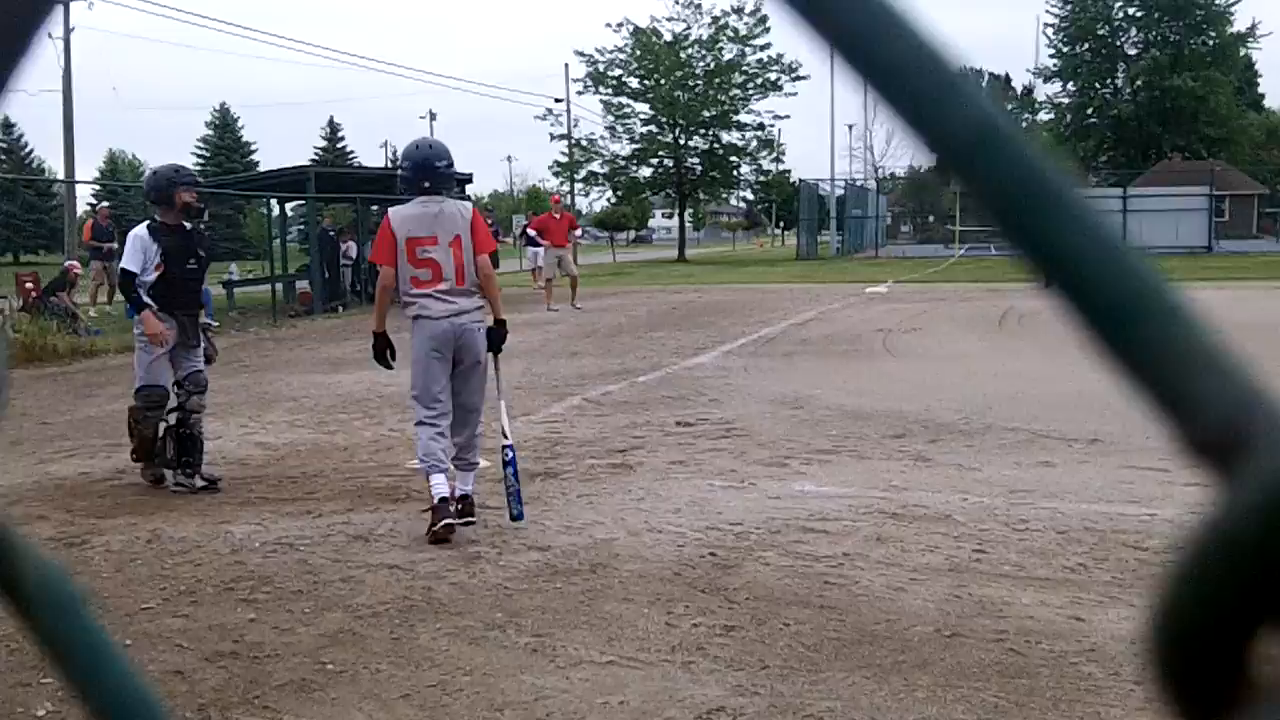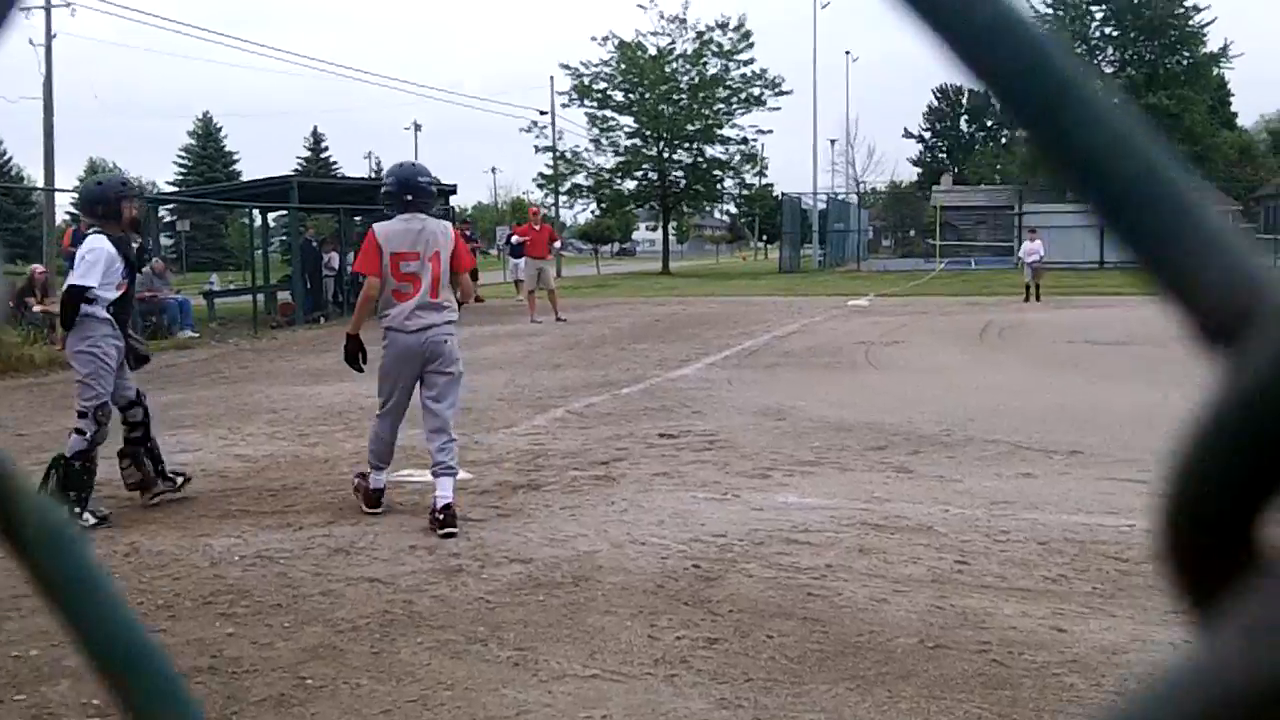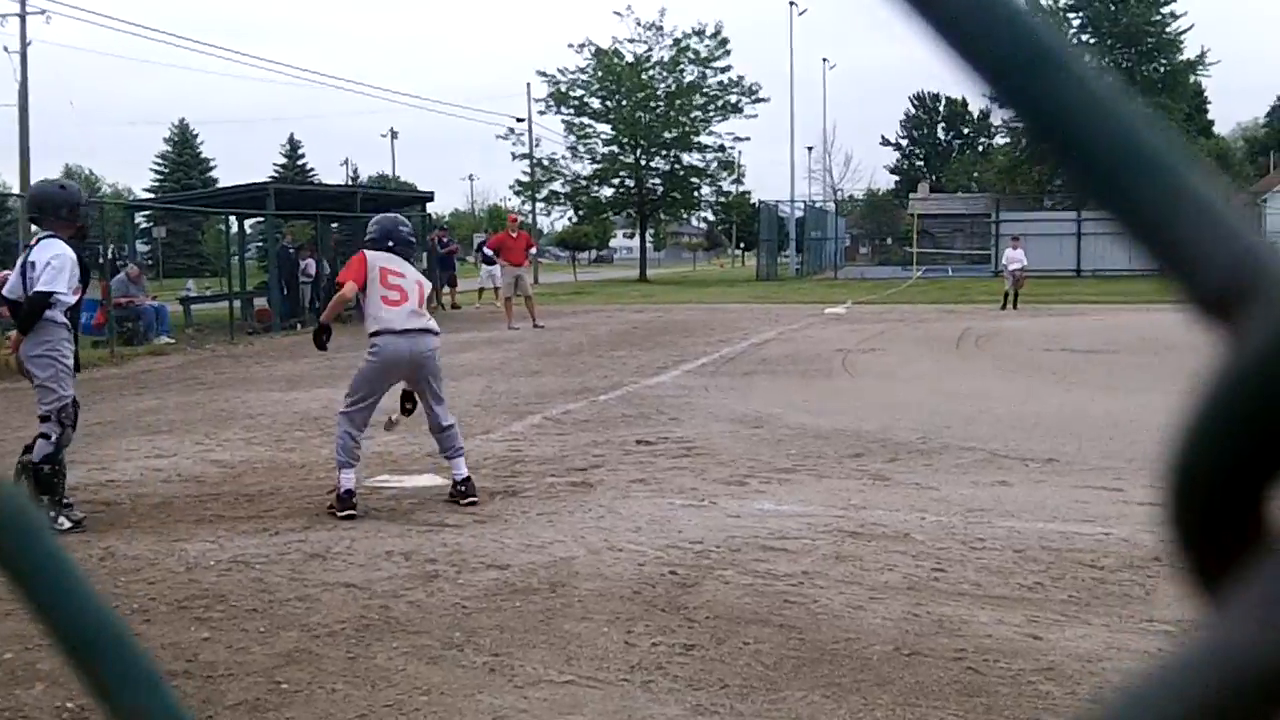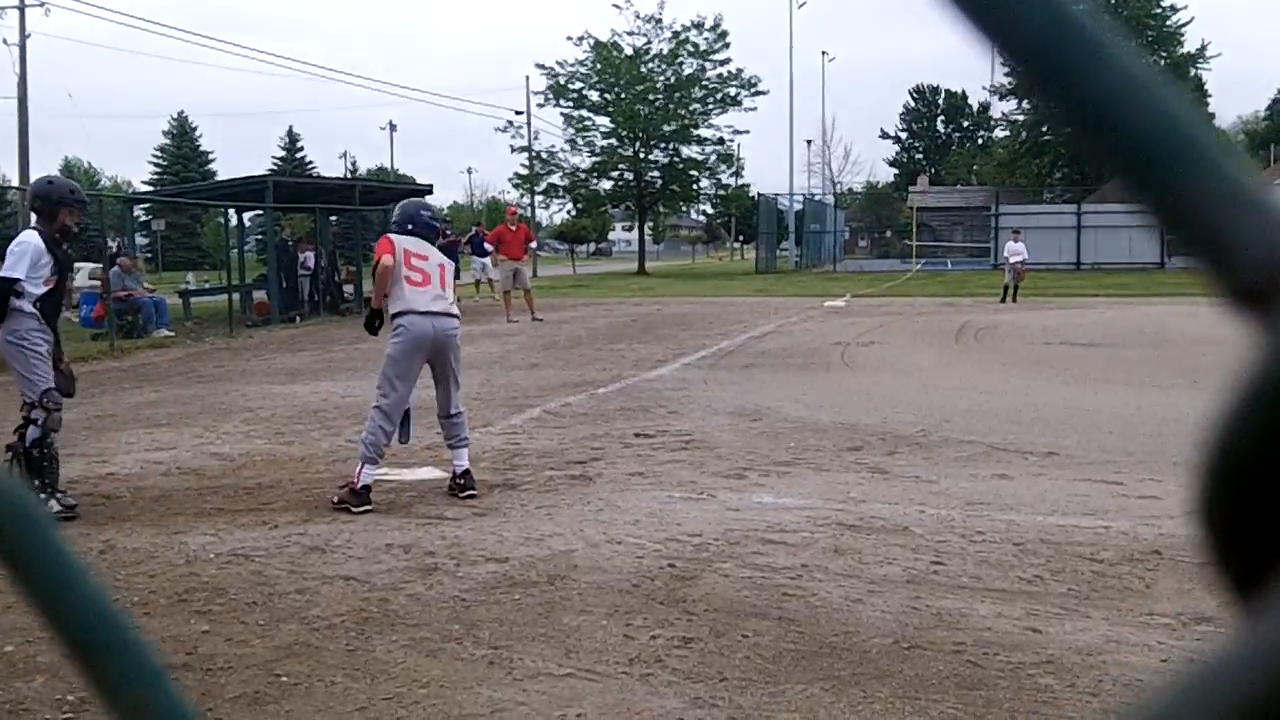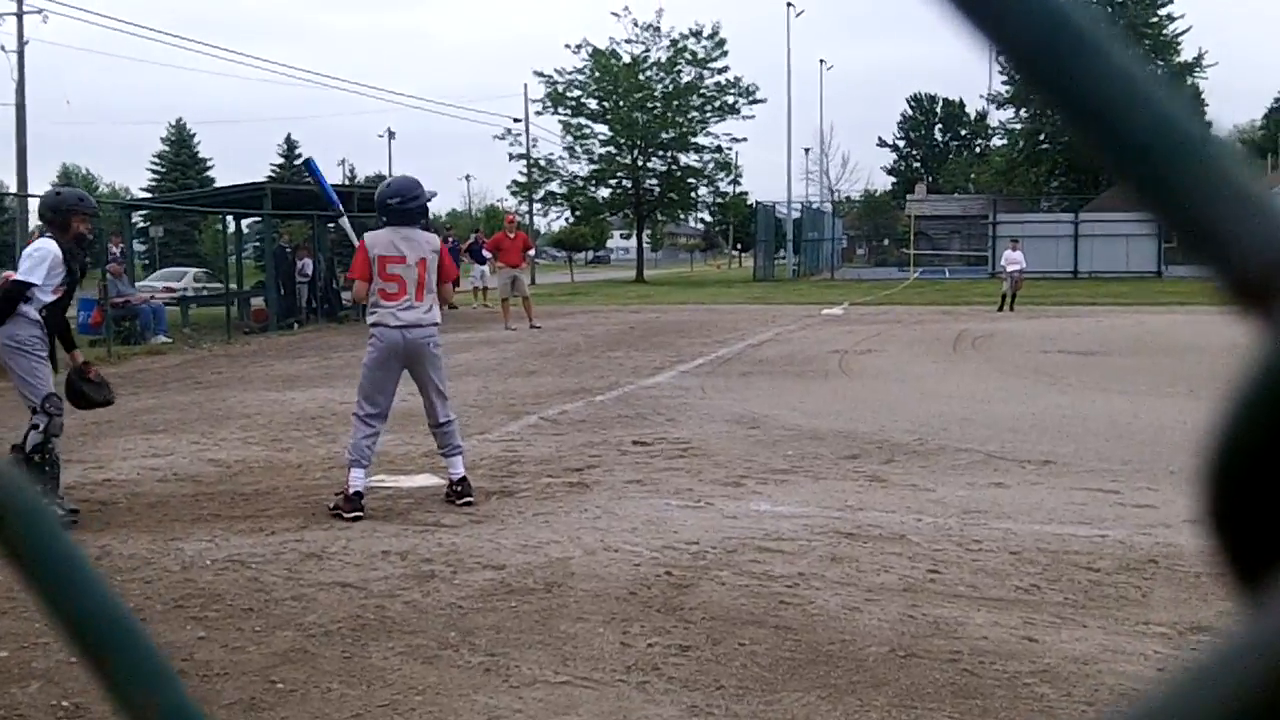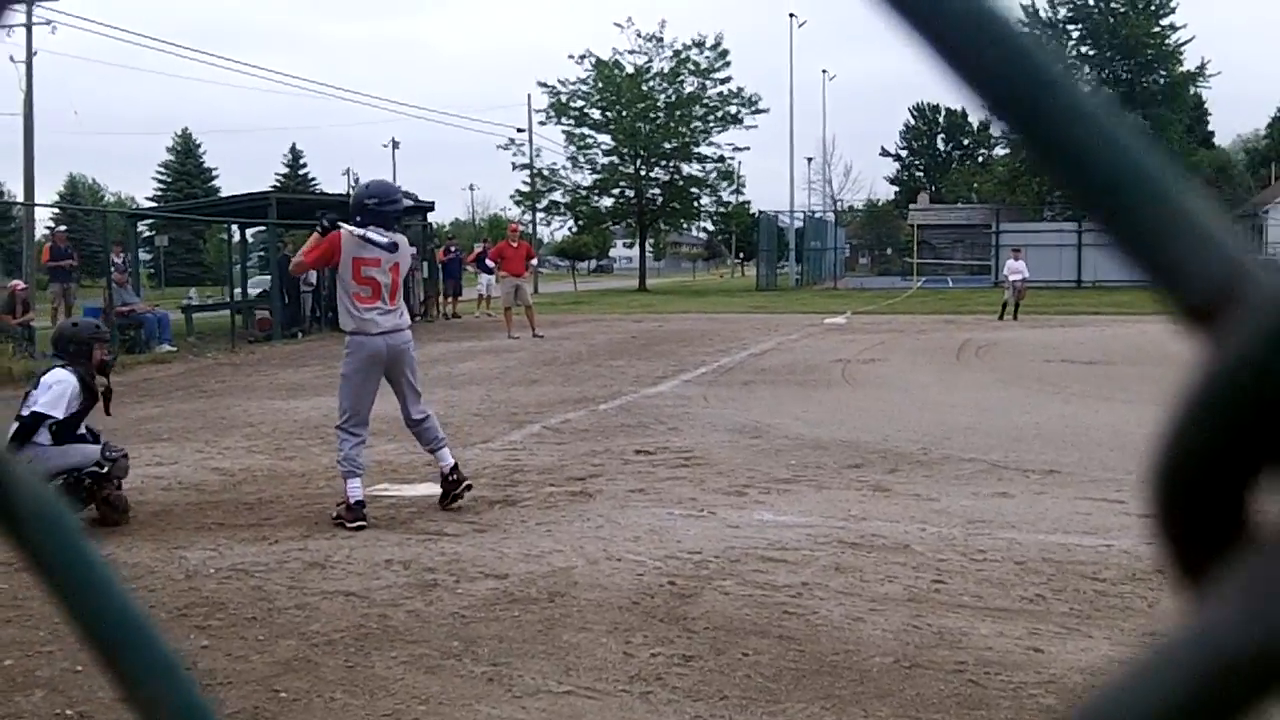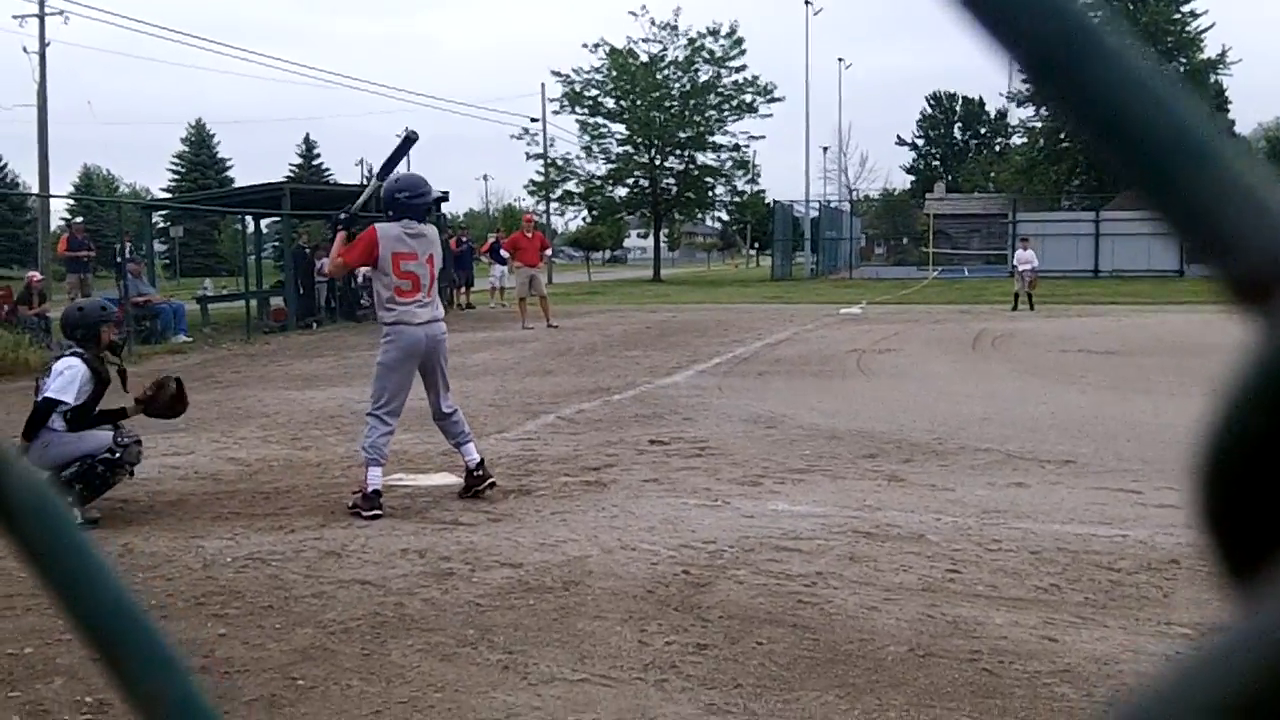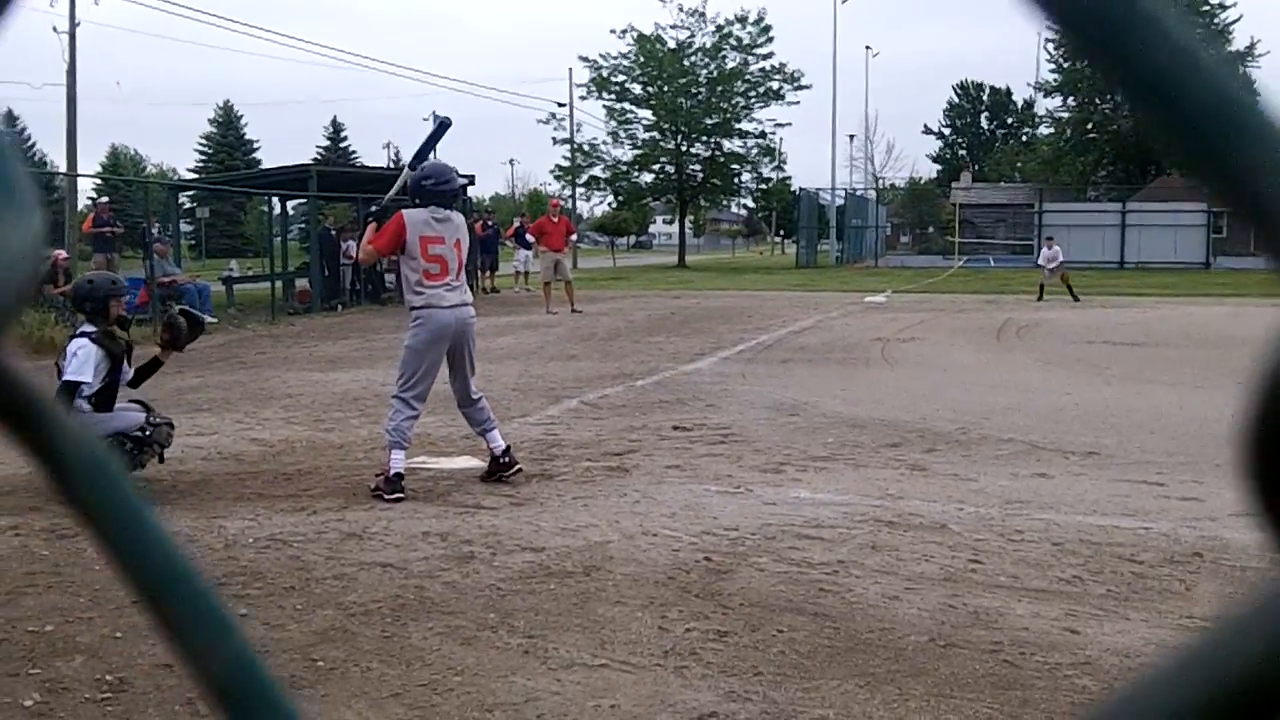
dt=0.5s
person 1, frame 1
left shoulder: (396, 219)
right shoulder: (468, 213)
left elbow: (386, 281)
right elbow: (486, 271)
left wrist: (379, 331)
right wrist: (499, 320)
left hip: (428, 325)
right hip: (469, 322)
left knee: (431, 417)
right knee: (467, 415)
left ankle: (442, 497)
right ankle: (463, 496)
person 1, frame 2
left shoulder: (380, 232)
right shoulder: (446, 231)
left elbow: (371, 290)
right elbow: (466, 288)
left wrist: (352, 334)
left hip: (400, 336)
right hip: (441, 334)
left knee: (389, 416)
right knee: (440, 421)
left ankle: (374, 489)
right ankle: (444, 504)
person 1, frame 3
left shoulder: (365, 258)
right shoulder: (416, 276)
left elbow: (348, 292)
left wrist: (324, 322)
right wrist: (409, 387)
left hip: (388, 343)
right hip: (427, 342)
left knee: (352, 414)
right knee: (440, 414)
left ankle: (346, 493)
right ankle: (462, 482)
person 1, frame 4
left shoulder: (391, 241)
right shoulder: (441, 257)
left elbow: (386, 264)
left wrist: (376, 307)
left hip: (412, 324)
right hip: (449, 324)
left knee: (387, 406)
right knee: (451, 404)
left ankle: (361, 486)
right ankle: (462, 474)
person 1, frame 5
left shoulder: (370, 242)
right shoulder: (433, 243)
left elbow: (360, 293)
right elbow: (447, 296)
left hip: (385, 335)
right hip: (425, 334)
left knee: (367, 415)
right knee: (440, 410)
left ankle: (354, 493)
right ankle: (459, 481)
person 1, frame 6
left shoulder: (341, 239)
right shoulder: (402, 245)
left elbow: (296, 267)
left wrist: (320, 231)
left hip: (362, 342)
right hip: (400, 338)
left knee: (352, 424)
right knee: (417, 412)
left ankle: (354, 503)
right ankle: (450, 473)
person 1, frame 7
left shoulder: (378, 234)
right shoulder: (432, 235)
left elbow: (335, 268)
left wrist: (342, 229)
left hip: (401, 333)
right hip: (435, 330)
left knee: (382, 413)
right knee: (444, 405)
left ankle: (371, 492)
right ankle: (477, 470)
person 1, frame 8
left shoulder: (406, 220)
right shoulder: (459, 221)
left elbow: (365, 257)
left wrist: (372, 222)
left hip: (429, 317)
right hip: (464, 314)
left knee: (408, 397)
right knee: (467, 391)
left ankle: (393, 476)
right ankle: (502, 456)
person 2, frame 1
left shoulder: (197, 236)
right shoulder: (143, 235)
right elbow: (127, 281)
left wrist: (197, 323)
right wrist: (146, 317)
left hip: (188, 324)
right hip: (155, 323)
left knee: (194, 394)
right knee: (152, 397)
left ankle: (188, 469)
right ankle: (146, 456)
person 2, frame 2
left shoulder: (112, 244)
right shoulder: (100, 246)
left elbow: (72, 288)
right elbow: (72, 293)
right wrist: (67, 331)
left hip: (111, 339)
right hip: (96, 339)
left knee: (134, 408)
right knee: (93, 418)
left ankle: (151, 480)
right ankle: (70, 503)
person 2, frame 3
left shoulder: (35, 248)
right shoulder: (61, 251)
right elbow: (40, 298)
left hip: (42, 341)
right hip: (50, 341)
left knee: (65, 414)
right knee: (56, 420)
left ankle: (39, 492)
right ankle: (45, 505)
person 2, frame 4
left shoulder: (52, 245)
right shoulder: (30, 241)
left wrist: (56, 351)
left hip: (39, 333)
left knee: (38, 405)
right knee: (45, 405)
left ankle: (32, 482)
right ankle: (41, 490)
person 2, frame 5
left shoulder: (64, 256)
right shoulder: (46, 250)
left elbow: (56, 314)
left wrist: (75, 354)
left hip: (36, 343)
left knee: (48, 411)
right knee: (47, 414)
right ankle: (41, 501)
person 2, frame 6
left shoulder: (83, 381)
right shoulder: (65, 379)
left elbow: (80, 434)
right elbow: (31, 421)
left hip: (41, 451)
right hip: (29, 455)
left knee: (90, 440)
right knee: (116, 460)
person 2, frame 7
left shoulder: (92, 364)
right shoulder: (75, 366)
left elbow: (88, 418)
right elbow: (42, 410)
left wrist: (131, 410)
right wrist: (21, 452)
left hip: (60, 439)
right hip: (46, 444)
left knee: (114, 432)
right knee: (127, 447)
left ankle: (58, 485)
right ankle: (65, 503)
person 2, frame 8
left shoulder: (109, 339)
right shoulder: (87, 344)
left elbow: (132, 380)
right elbow: (66, 393)
left wrist: (164, 354)
left hip: (94, 416)
right hip: (79, 422)
left knee: (141, 410)
